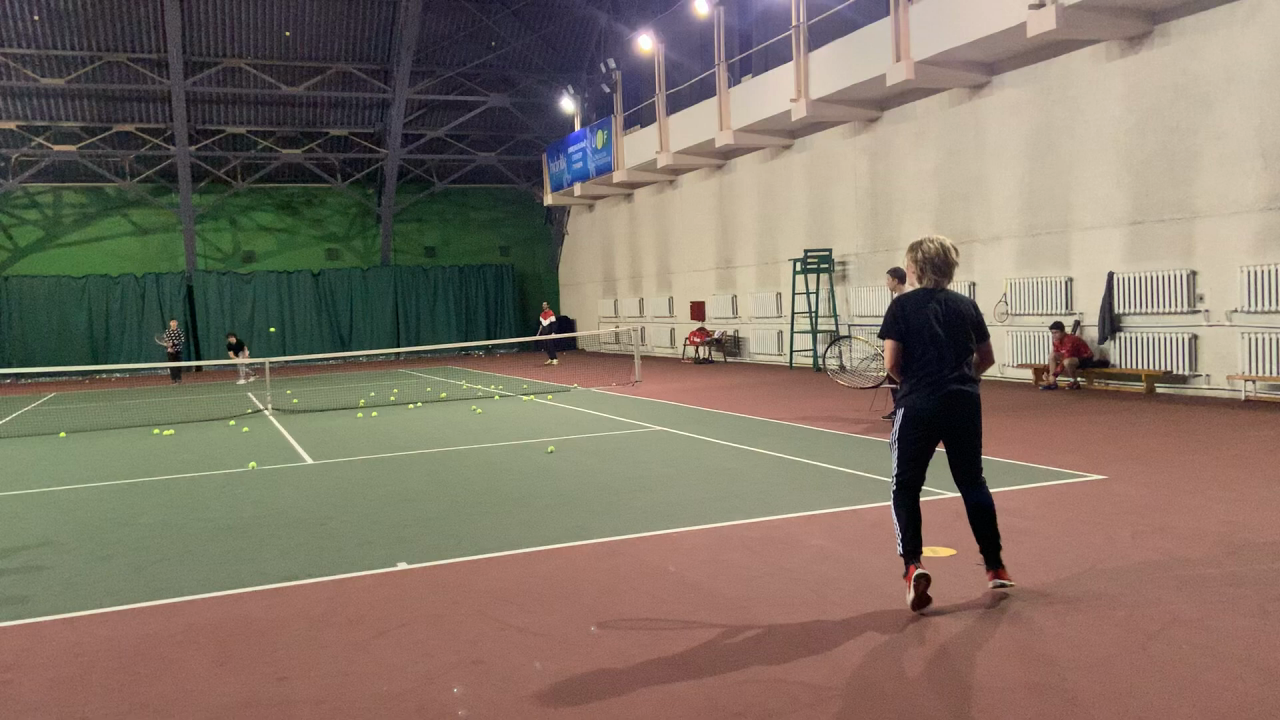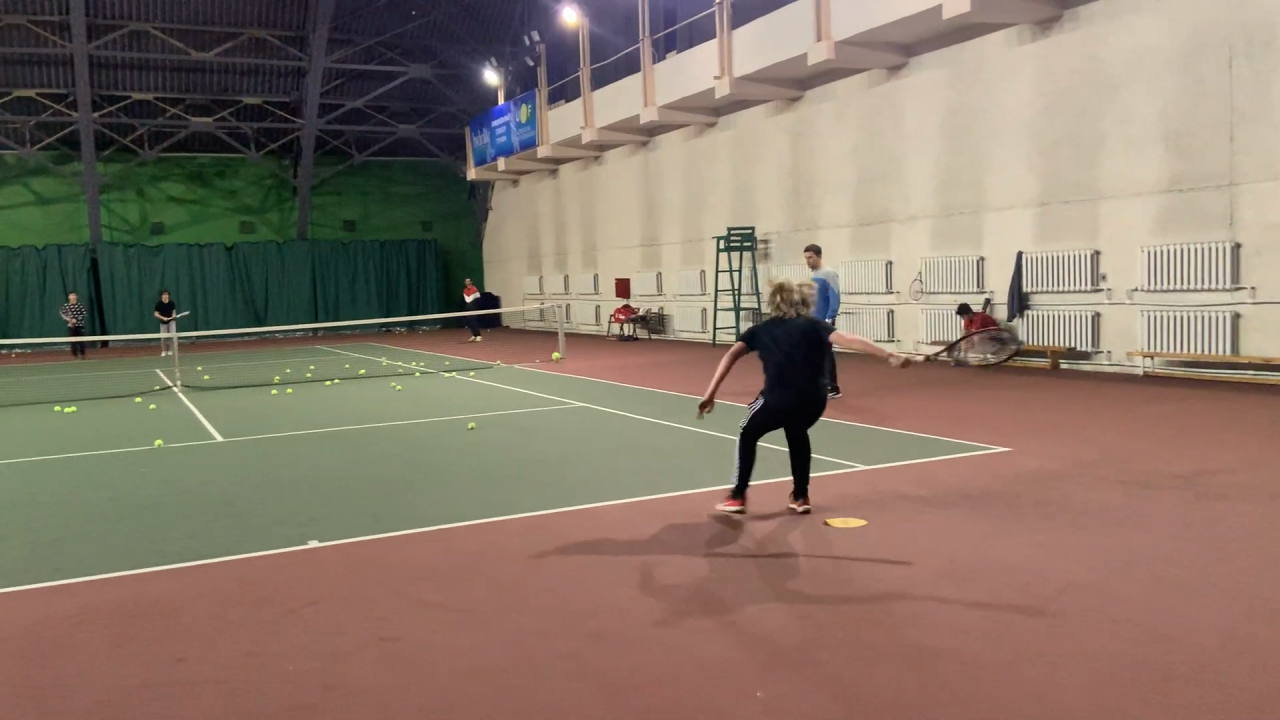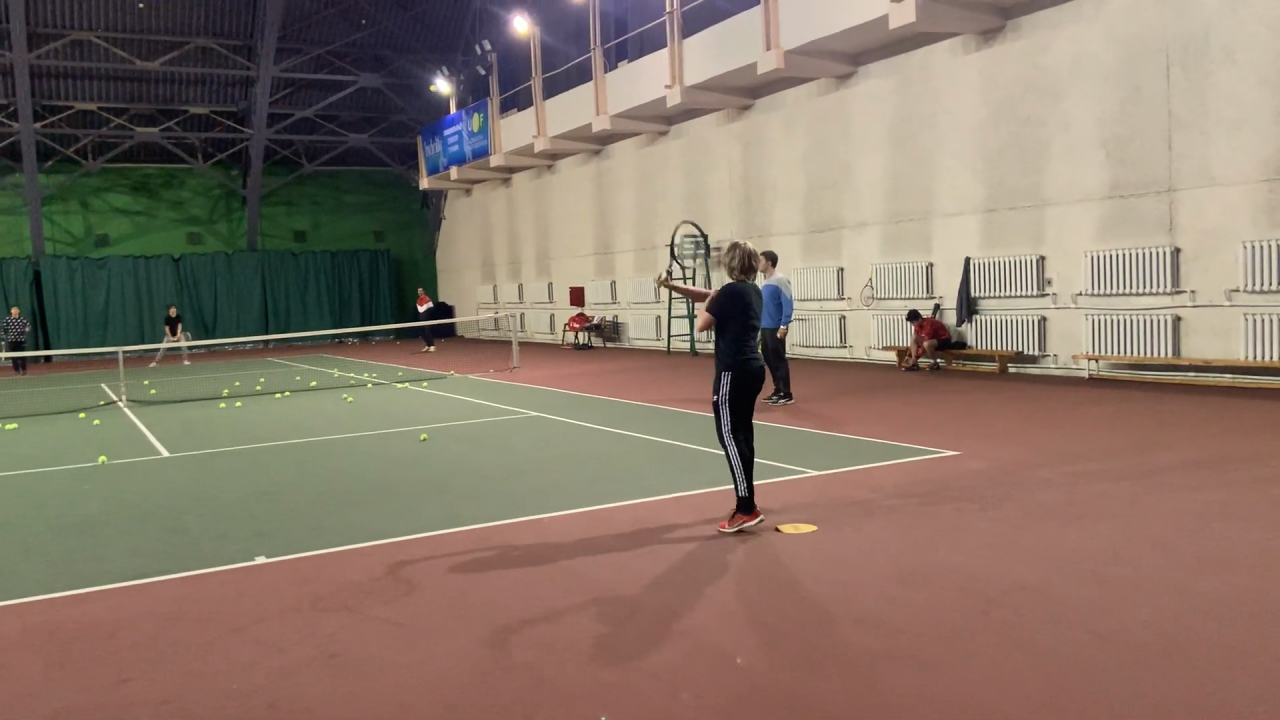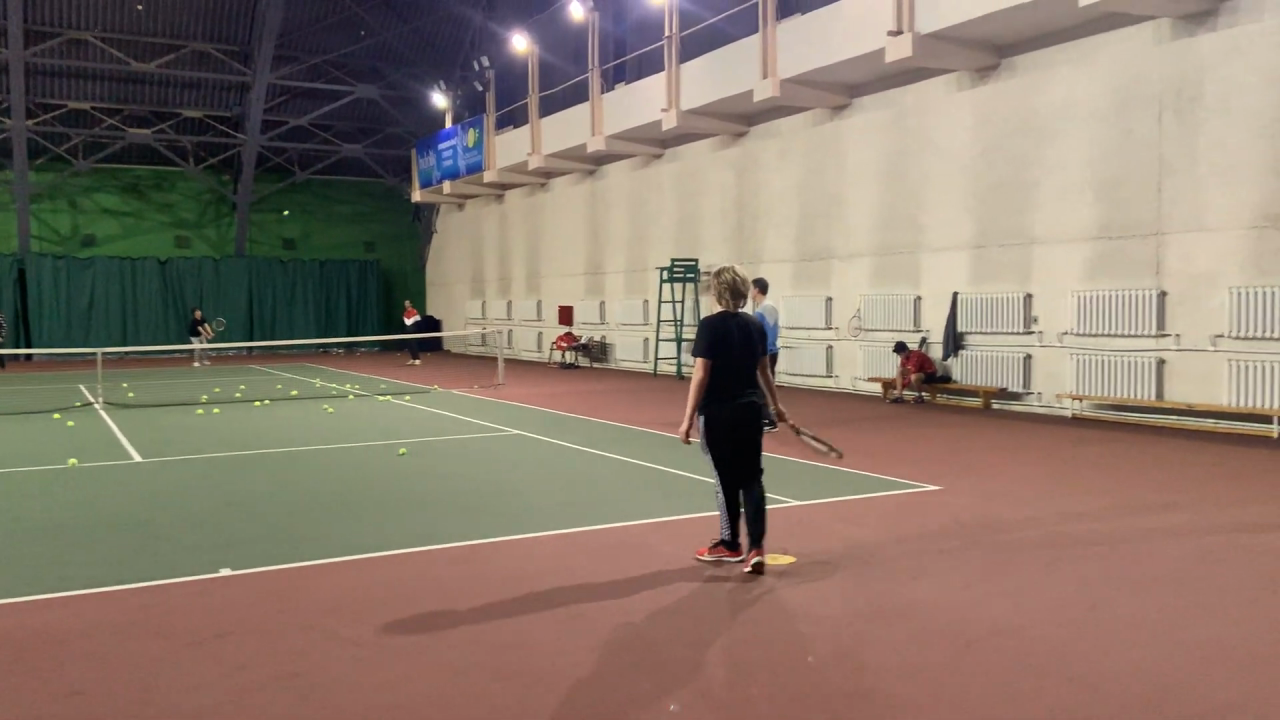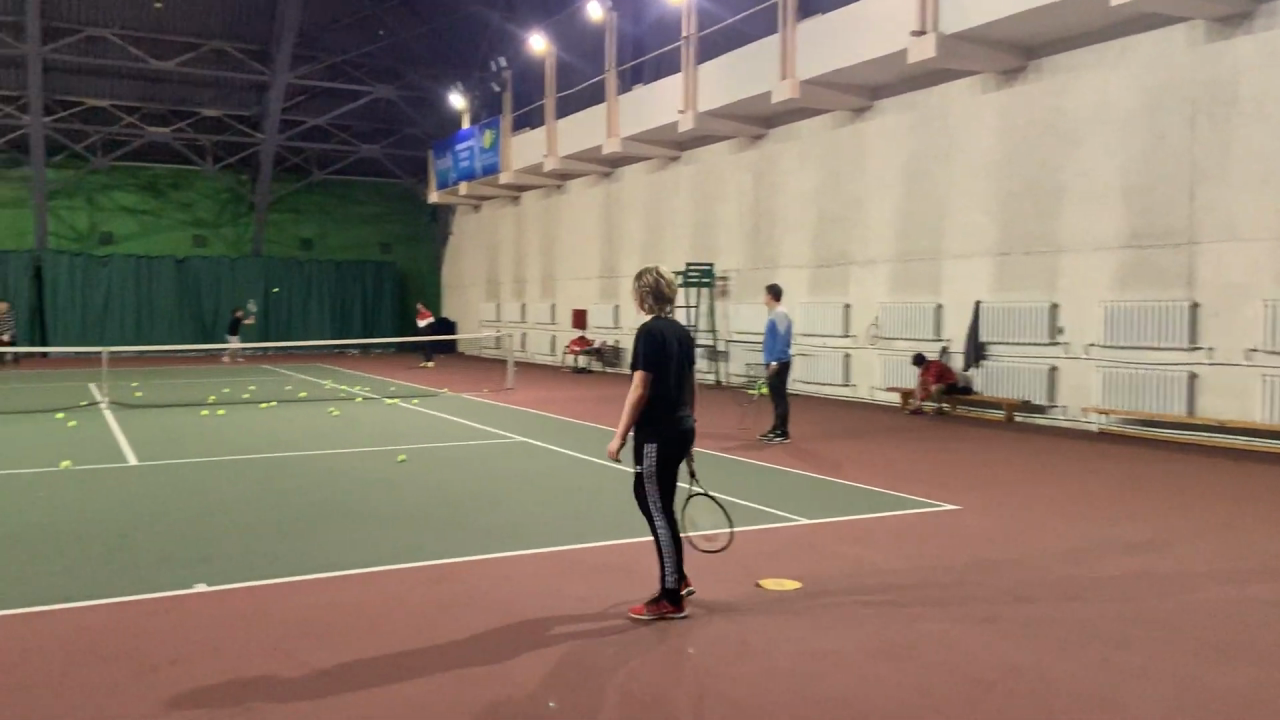
dt=1s
person 1, frame 1
left shoulder: (902, 305)
right shoulder: (966, 306)
left elbow: (892, 363)
right elbow: (986, 359)
left hip: (918, 407)
right hip: (964, 404)
left knee: (905, 489)
right knee: (973, 485)
left ankle: (914, 567)
right ankle: (994, 567)
person 1, frame 2
left shoulder: (761, 329)
right shoulder: (813, 324)
left elbow: (731, 356)
right elbow: (846, 339)
left wrist: (710, 394)
right wrist: (891, 356)
left hip: (777, 402)
right hip: (813, 402)
left knee: (748, 436)
right knee: (796, 434)
left ankle: (738, 496)
right ankle: (800, 496)
person 1, frame 3
left shoulder: (731, 291)
right shoulder: (752, 291)
left elbow: (701, 324)
right elbow: (709, 296)
left wrist: (707, 303)
right wrist: (673, 286)
left hip: (734, 372)
right hip: (751, 369)
left knee: (731, 439)
right knee: (742, 436)
left ankle: (747, 510)
right ankle: (745, 500)
person 1, frame 4
left shoulder: (710, 325)
right shoulder: (754, 325)
left elbow: (700, 375)
right elbow: (763, 370)
left wrist: (688, 418)
right wrist: (775, 404)
left hip: (716, 413)
right hip: (750, 411)
left knee: (727, 479)
right knee: (751, 477)
left ankle: (730, 544)
right ankle: (756, 547)
person 1, frame 5
left shoulder: (650, 332)
right shoulder: (681, 332)
left elbow: (640, 391)
left wrist: (619, 436)
left hip: (657, 434)
right hip: (679, 429)
left knee: (659, 510)
right knee: (649, 499)
left ankle: (671, 598)
right ankle: (678, 578)
